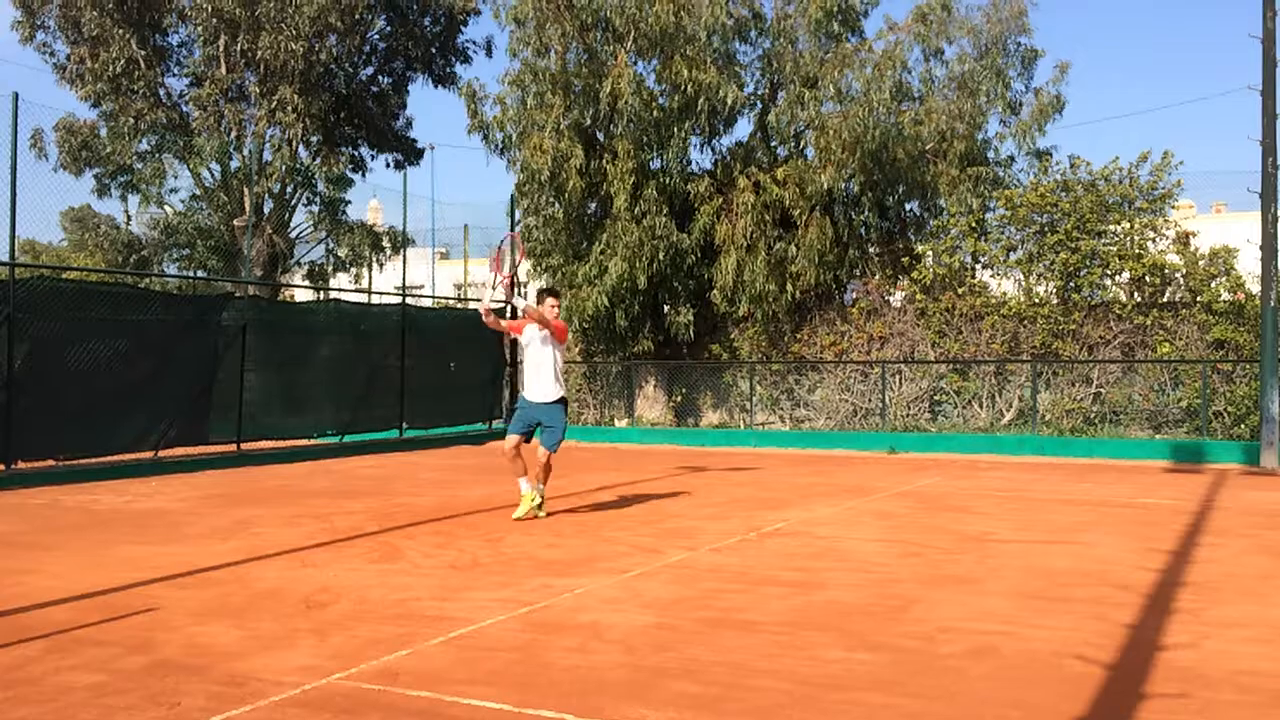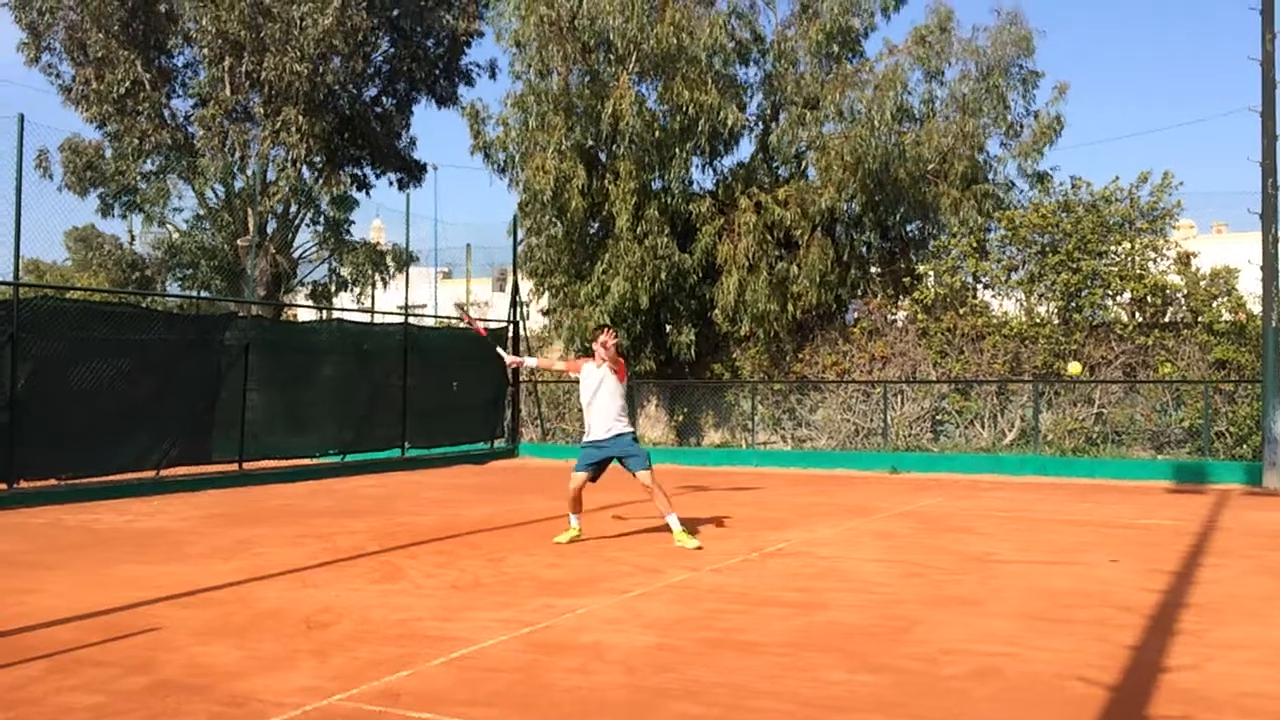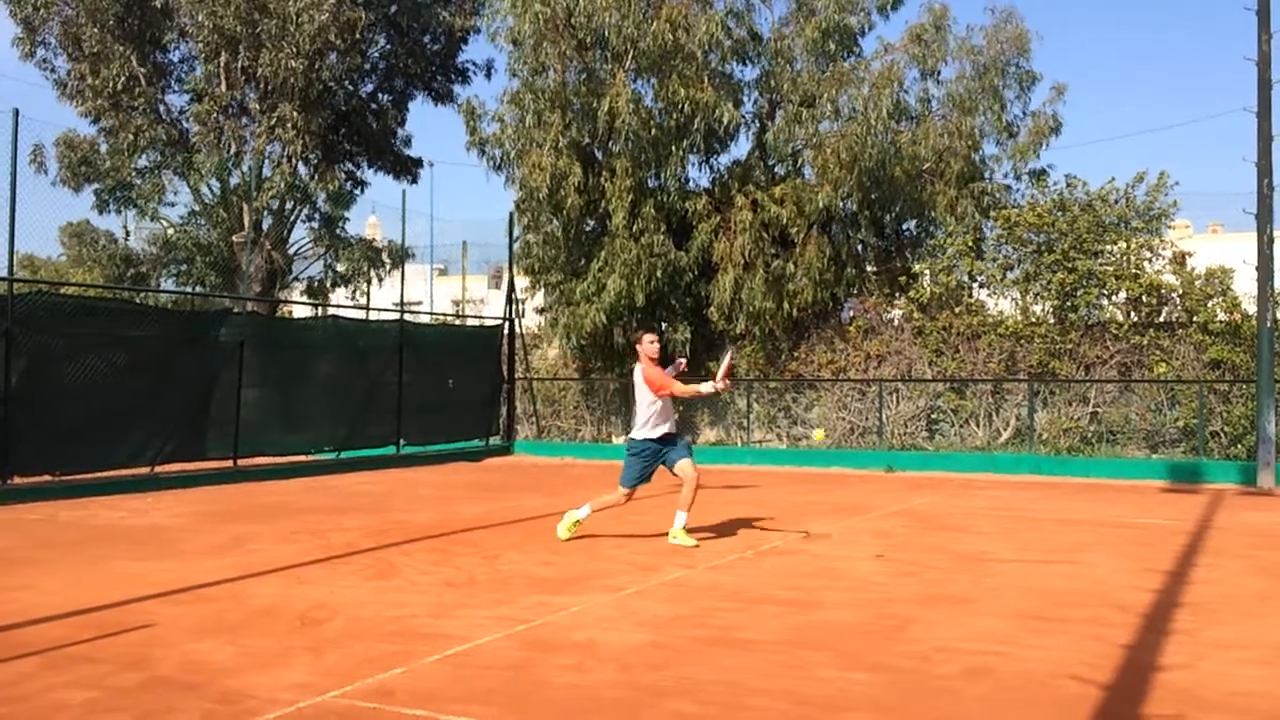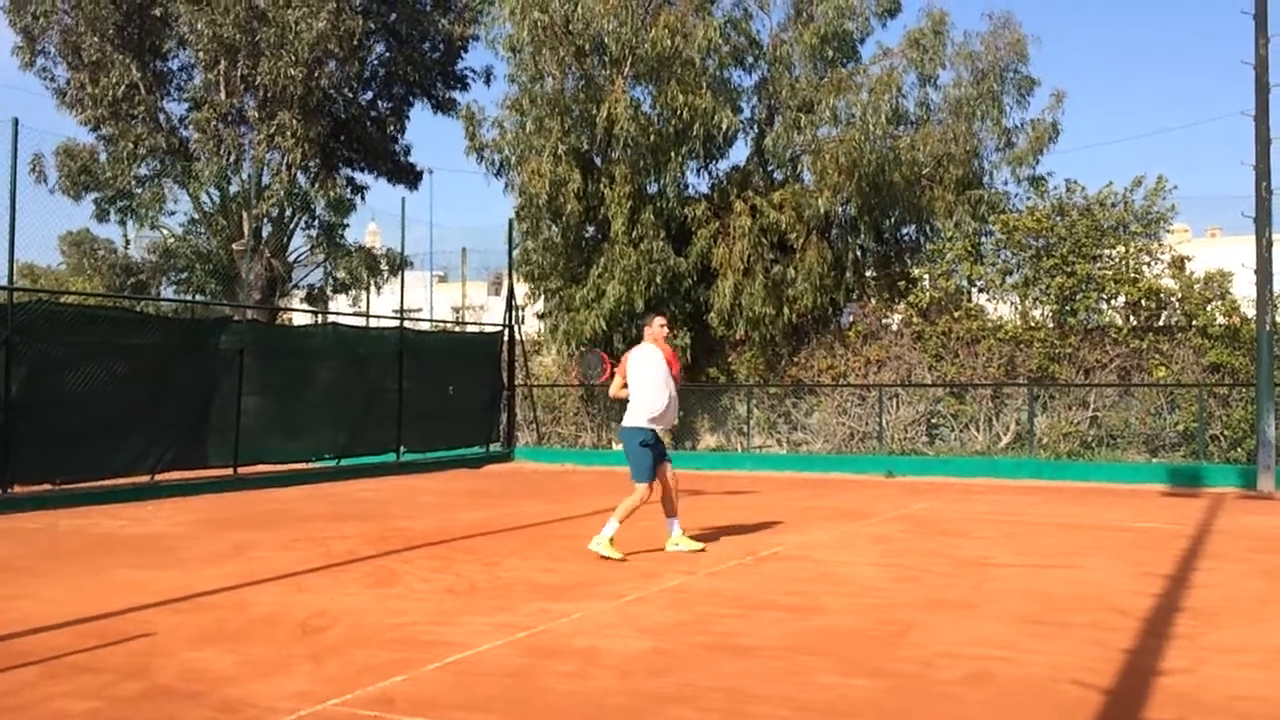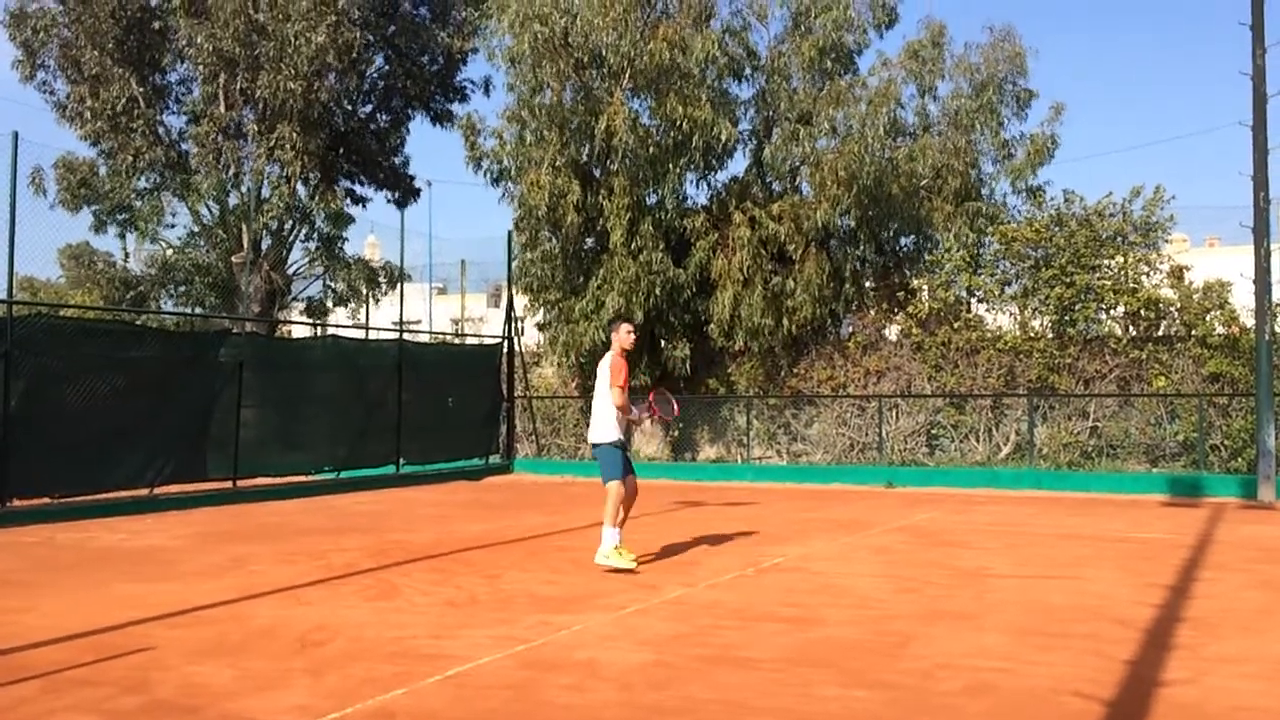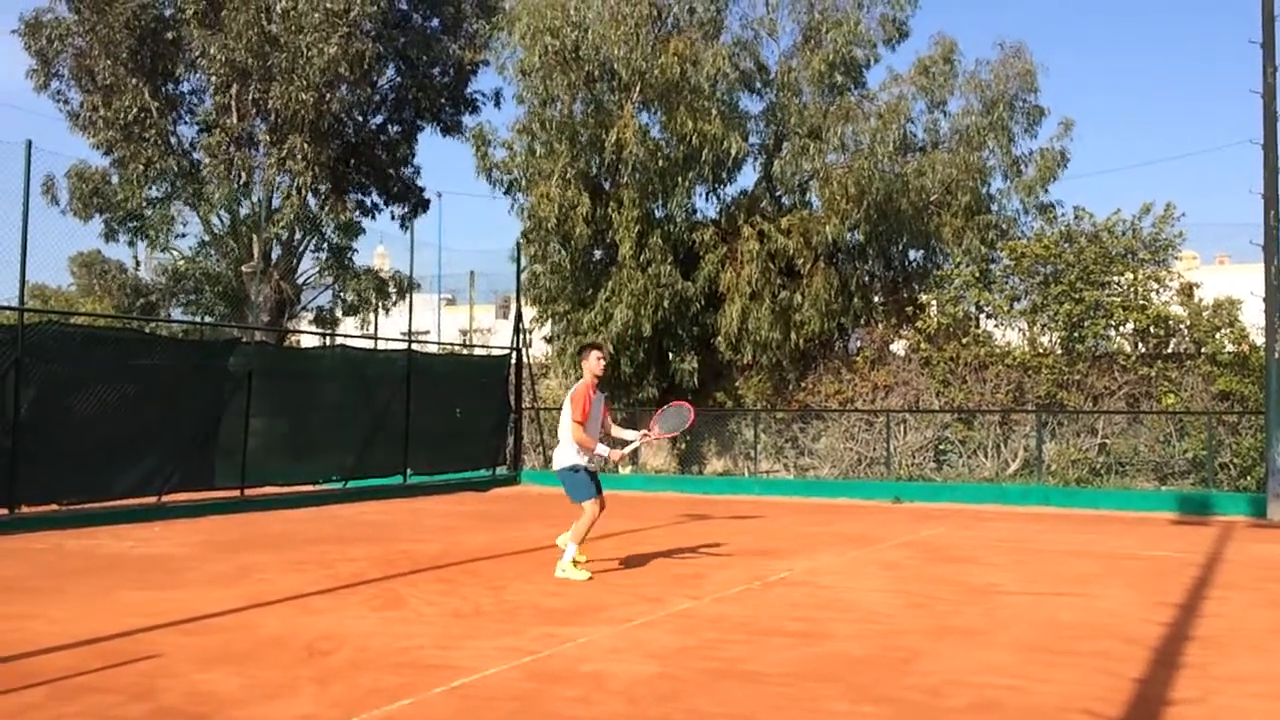
dt=0.4s
person 1, frame 1
left shoulder: (560, 328)
right shoulder: (525, 325)
left elbow: (542, 321)
right elbow: (497, 324)
left wrist: (514, 296)
right wrist: (488, 313)
left hip: (553, 403)
right hip: (528, 400)
left knee: (542, 458)
right knee: (510, 446)
left ankle: (538, 497)
right ankle: (528, 495)
person 1, frame 2
left shoulder: (618, 366)
right shoulder: (583, 365)
left elbow: (611, 358)
right elbow: (556, 364)
left wrist: (609, 349)
right wrist: (524, 361)
left hip: (621, 436)
right hip: (594, 440)
left knee: (648, 482)
right knee: (575, 485)
left ankle: (678, 530)
right ankle: (574, 528)
person 1, frame 3
left shoulder: (652, 365)
right shoulder: (648, 373)
right elbow: (683, 391)
left wrist: (674, 368)
right wrist: (710, 386)
left hip: (667, 437)
right hip: (644, 443)
left knee: (691, 475)
right knee: (623, 495)
left ankle: (677, 530)
right ankle: (575, 516)
person 1, frame 4
left shoulder: (630, 355)
right shoulder: (664, 353)
left elbow: (614, 391)
right elbow: (673, 380)
left hip: (648, 432)
right hip: (638, 431)
left knee: (668, 480)
right knee: (643, 492)
left ankle: (676, 537)
right ankle: (602, 539)
person 1, frame 5
left shoulder: (606, 362)
right shoulder: (618, 362)
right elbow: (618, 400)
left wrist: (635, 412)
right wrist: (634, 413)
left hip: (610, 437)
right hip: (607, 437)
left knee: (631, 492)
right knee: (617, 491)
left ankle: (613, 545)
right ankle: (606, 551)
person 1, frame 6
left shoulder: (598, 394)
right shoulder: (580, 392)
left elbow: (608, 428)
right elbow: (576, 434)
left wrist: (635, 434)
right wrist: (606, 451)
left hip: (584, 461)
right hip: (570, 462)
left knee: (598, 506)
right knee: (591, 510)
left ankle: (568, 539)
right ankle: (566, 563)
